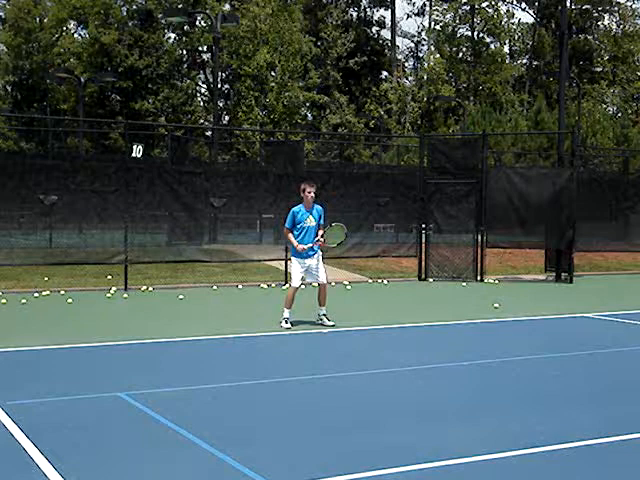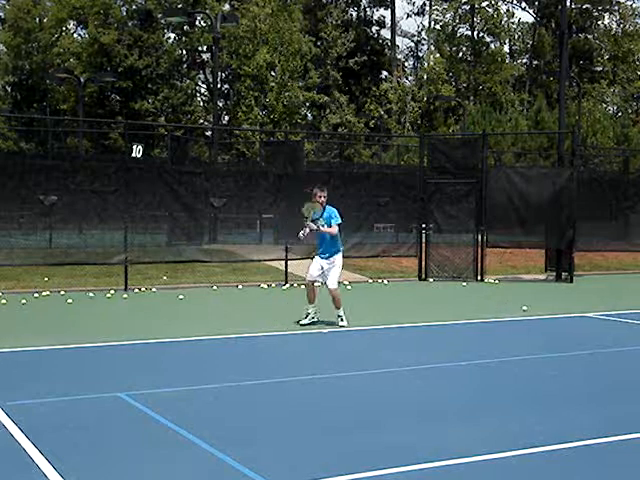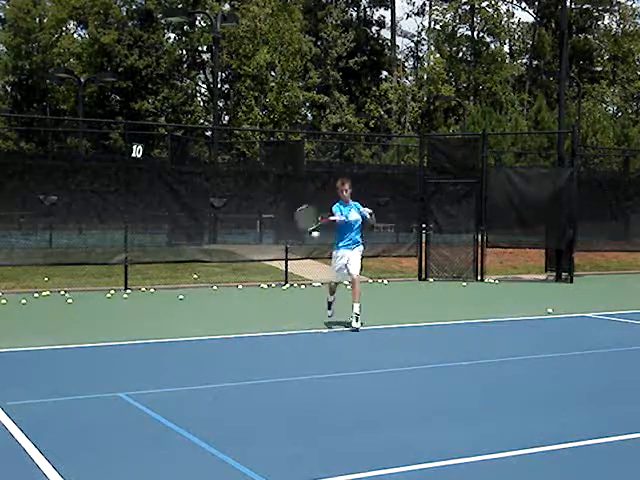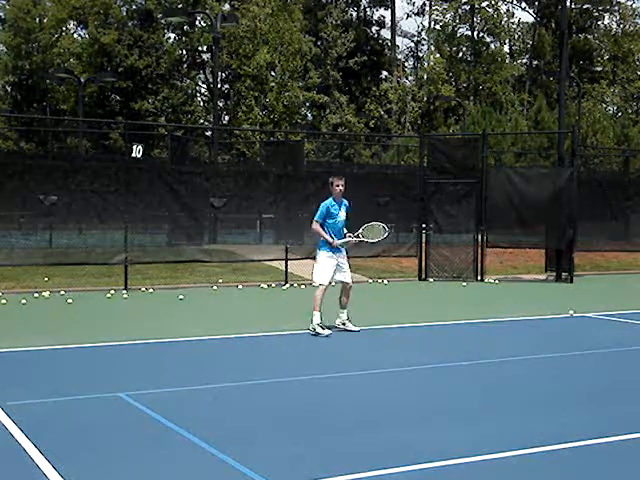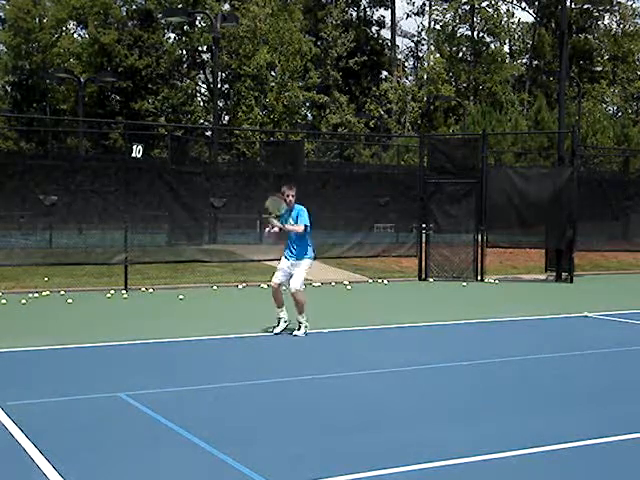
dt=0.7s
person 1, frame 1
left shoulder: (319, 210)
right shoulder: (295, 211)
right elbow: (287, 231)
left wrist: (319, 237)
right wrist: (296, 245)
left hip: (315, 254)
right hip: (298, 256)
left knee: (323, 283)
right knee: (294, 285)
left ankle: (321, 315)
right ankle: (285, 317)
person 1, frame 2
left shoulder: (332, 211)
left elbow: (335, 231)
right elbow: (310, 230)
left wrist: (317, 228)
left hip: (334, 256)
right hip: (320, 256)
left knee: (332, 288)
right knee: (309, 280)
left ankle: (341, 315)
right ankle: (312, 313)
person 1, frame 3
left shoulder: (357, 205)
right shoulder: (336, 207)
left elbow: (372, 222)
right elbow: (338, 219)
left wrist: (371, 213)
right wrist: (337, 218)
left hip: (356, 248)
right hip: (340, 249)
left knee: (355, 277)
right knee: (335, 281)
left ankle: (356, 314)
right ankle: (331, 299)
person 1, frame 4
left shoulder: (345, 204)
right shoulder: (326, 205)
right elbow: (314, 225)
left wrist: (345, 233)
right wrist: (330, 240)
left hip: (340, 252)
right hip: (326, 252)
left knee: (347, 284)
right knee: (323, 285)
left ankle: (342, 320)
right ankle: (315, 323)
person 1, frame 5
left shoulder: (301, 210)
right shoulder: (284, 213)
left elbow: (300, 229)
left wrist: (281, 225)
right wrist: (272, 228)
left hip: (303, 257)
right hip: (288, 256)
left knee: (295, 289)
right knee: (275, 284)
left ankle: (301, 323)
right ankle: (283, 318)
